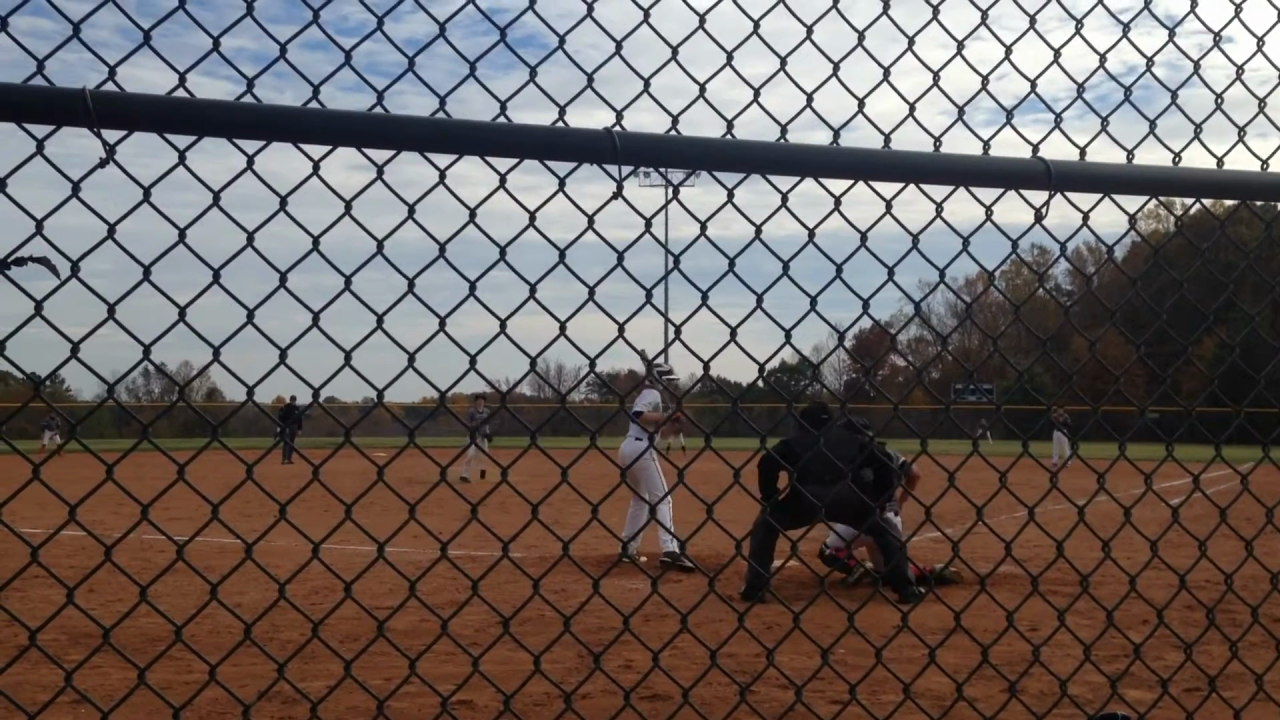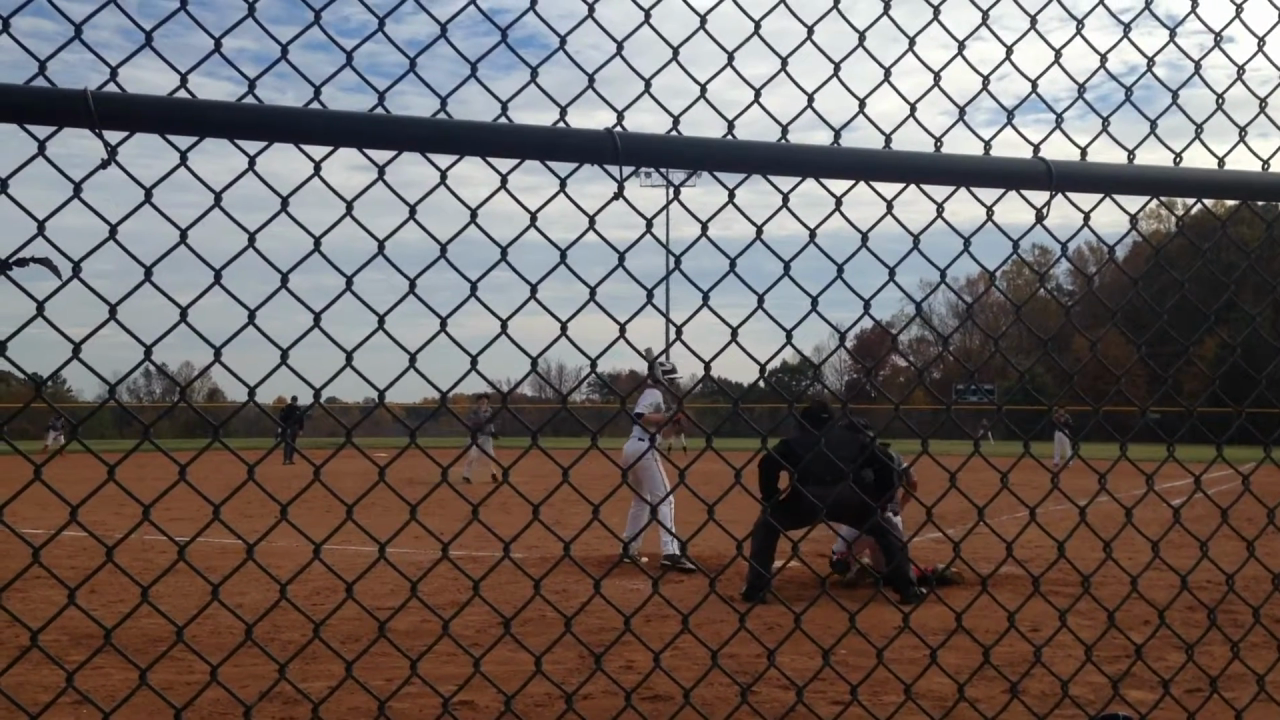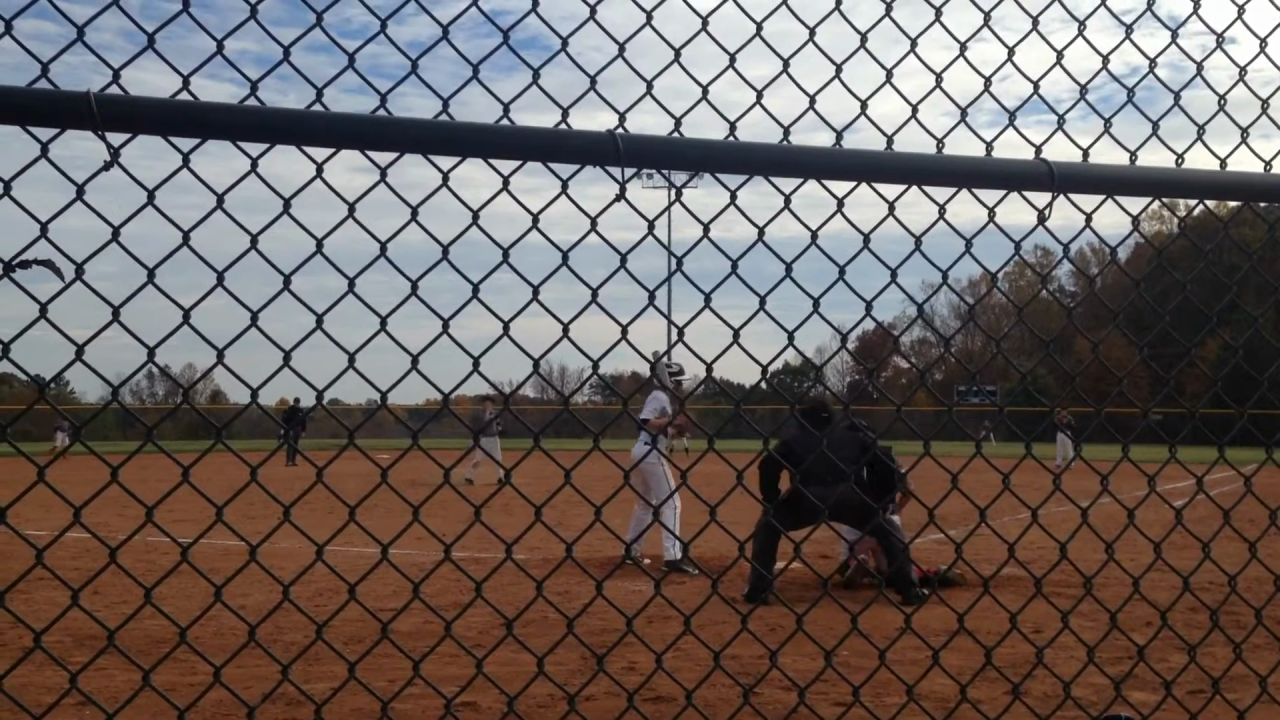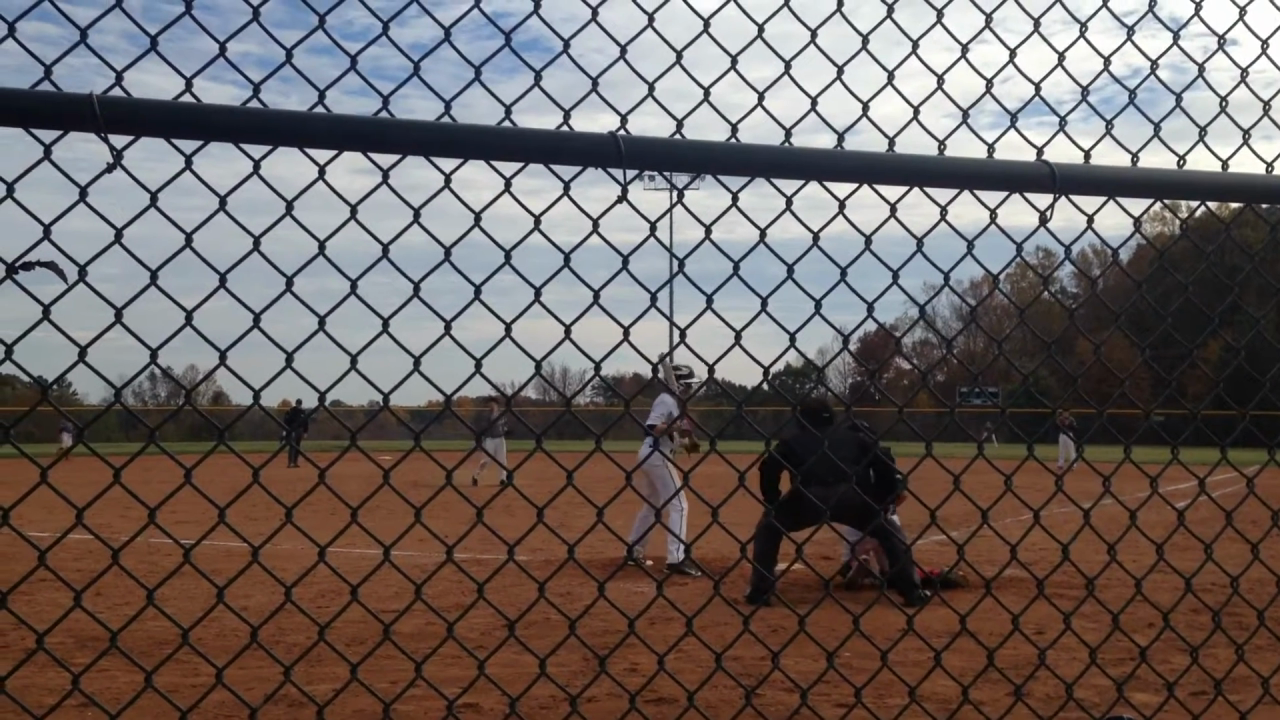
dt=0.1s
person 1, frame 1
left shoulder: (646, 395)
right shoulder: (652, 394)
right elbow: (638, 415)
left wrist: (668, 421)
right wrist: (666, 417)
left hip: (628, 448)
right hip: (641, 449)
left knee: (639, 500)
right knee: (662, 500)
left ankle: (629, 549)
right ankle: (670, 551)
person 1, frame 2
left shoulder: (649, 394)
right shoulder: (654, 394)
right elbow: (639, 417)
left wrist: (671, 421)
right wrist: (667, 417)
left hip: (632, 448)
right hip: (644, 449)
left knee: (640, 501)
right knee: (664, 500)
left ankle: (629, 550)
right ankle: (671, 553)
person 1, frame 3
left shoulder: (661, 397)
right shoulder: (660, 397)
right elbow: (644, 423)
left wrist: (675, 428)
right wrist: (672, 422)
left hip: (642, 452)
right hip: (651, 454)
left knee: (644, 504)
right knee: (671, 503)
left ankle: (631, 551)
right ankle: (673, 556)
person 1, frame 4
left shoulder: (670, 400)
right shoulder: (667, 401)
right elbow: (651, 428)
left wrist: (684, 442)
right wrist: (678, 427)
left hip: (649, 455)
right hip: (656, 456)
left knee: (651, 505)
right knee: (678, 505)
left ankle: (634, 552)
right ankle: (676, 559)
person 2, frame 1
left shoulder: (794, 441)
right shoulder: (851, 438)
left elbow: (767, 464)
right elbow: (883, 464)
left wrist: (769, 501)
right wrist: (879, 502)
left hip: (805, 499)
right hip: (847, 498)
left knee: (765, 525)
right knee: (884, 530)
left ankle: (755, 588)
right ankle: (906, 589)
person 2, frame 2
left shoulder: (794, 441)
right shoulder: (852, 438)
left elbow: (767, 465)
right elbow: (884, 464)
left wrist: (769, 501)
right wrist: (881, 502)
left hip: (806, 499)
right hip: (848, 498)
left knee: (766, 526)
right knee: (885, 530)
left ankle: (756, 589)
right ankle: (907, 589)
person 2, frame 3
left shoulder: (794, 440)
right shoulder: (852, 437)
left elbow: (768, 465)
right elbow: (885, 465)
left wrist: (770, 502)
right wrist: (883, 503)
left hip: (808, 499)
right hip: (849, 498)
left knee: (767, 526)
right knee: (888, 531)
left ankle: (758, 589)
right ankle: (910, 590)
person 2, frame 4
left shoulder: (793, 440)
right shoulder: (853, 437)
left elbow: (768, 466)
right elbow: (885, 465)
left wrist: (771, 502)
right wrist: (884, 503)
left hip: (808, 499)
right hip: (850, 498)
left knee: (768, 527)
right knee: (889, 532)
left ankle: (760, 591)
right ankle: (912, 591)
person 3, frame 1
right shoulder: (887, 452)
right elbow: (914, 475)
right wrist: (899, 503)
right hip: (890, 519)
left knee: (828, 553)
right knee: (886, 569)
left ankle: (857, 567)
right ankle: (932, 572)
person 3, frame 2
right shoulder: (889, 454)
right elbow: (913, 482)
right wrist: (899, 506)
right hip: (891, 518)
left knee: (838, 560)
left ankle: (854, 566)
right ankle: (935, 573)
person 3, frame 3
right shoulder: (887, 456)
right elbow: (907, 491)
right hip: (889, 519)
left knee: (847, 568)
left ankle: (854, 564)
right ankle: (936, 574)
person 3, frame 4
right shoulder: (886, 457)
right elbow: (900, 495)
right hip: (888, 520)
left knee: (849, 571)
left ankle: (856, 566)
right ankle: (938, 576)
